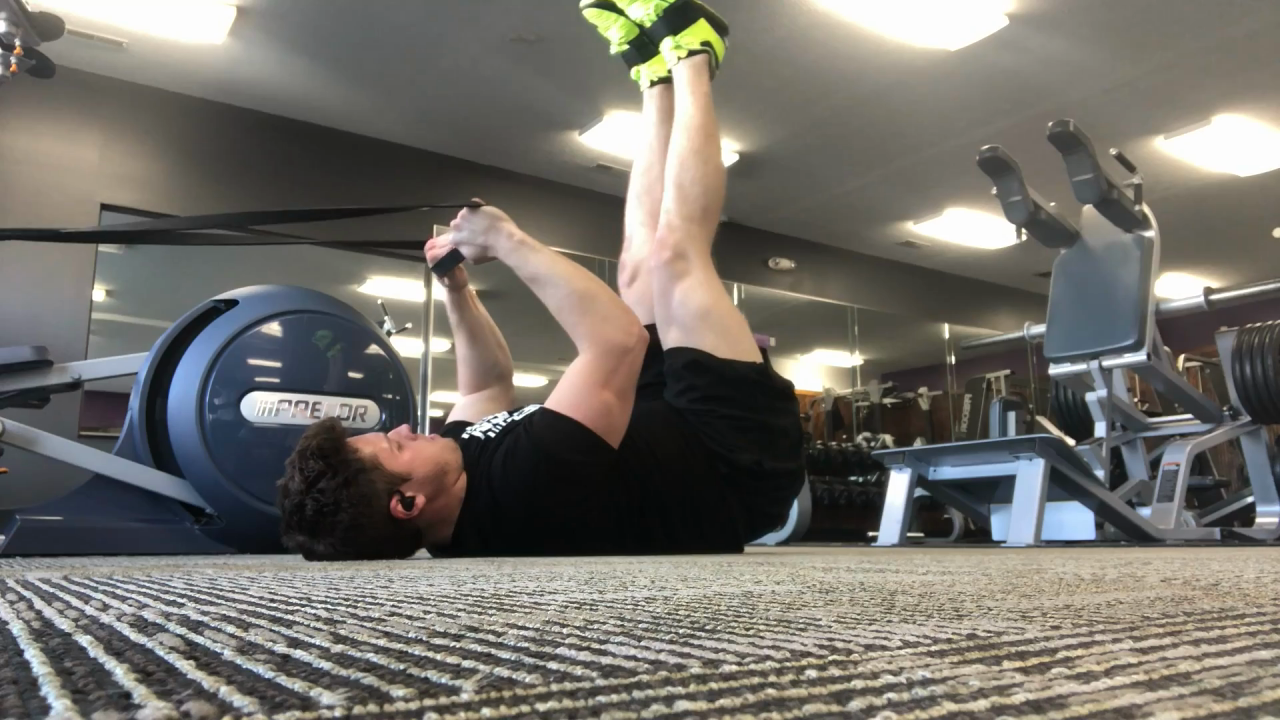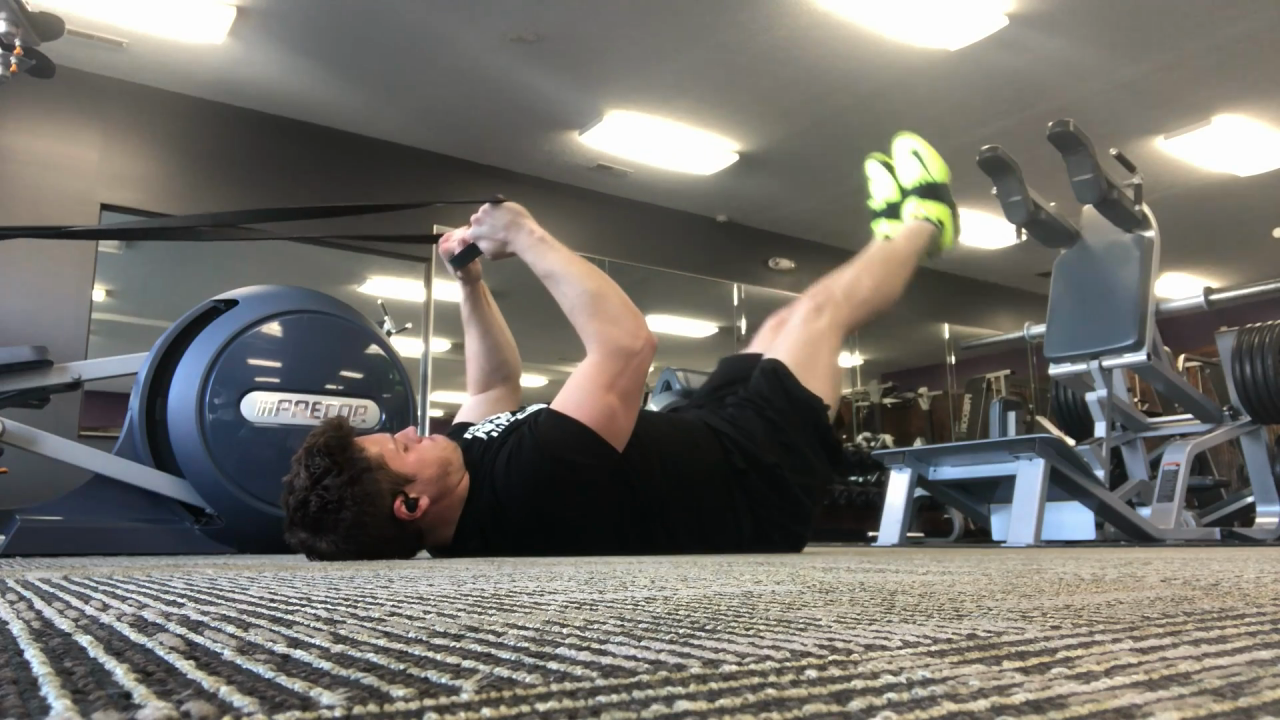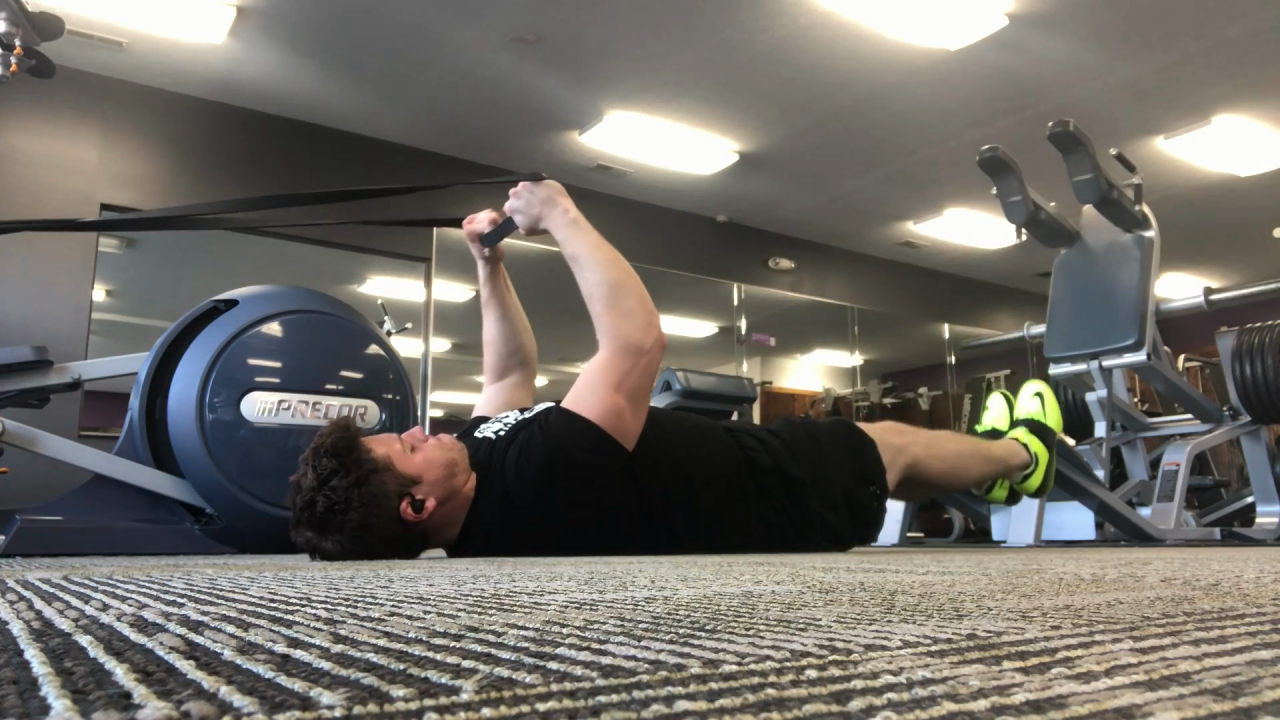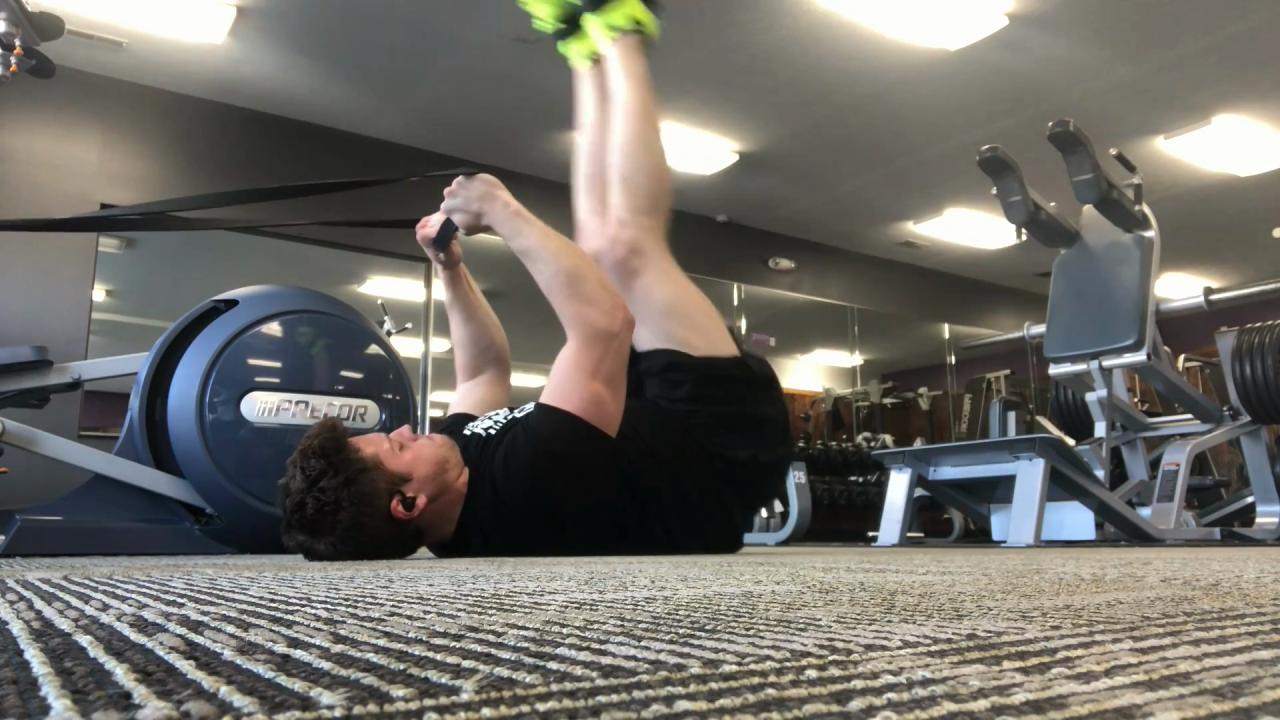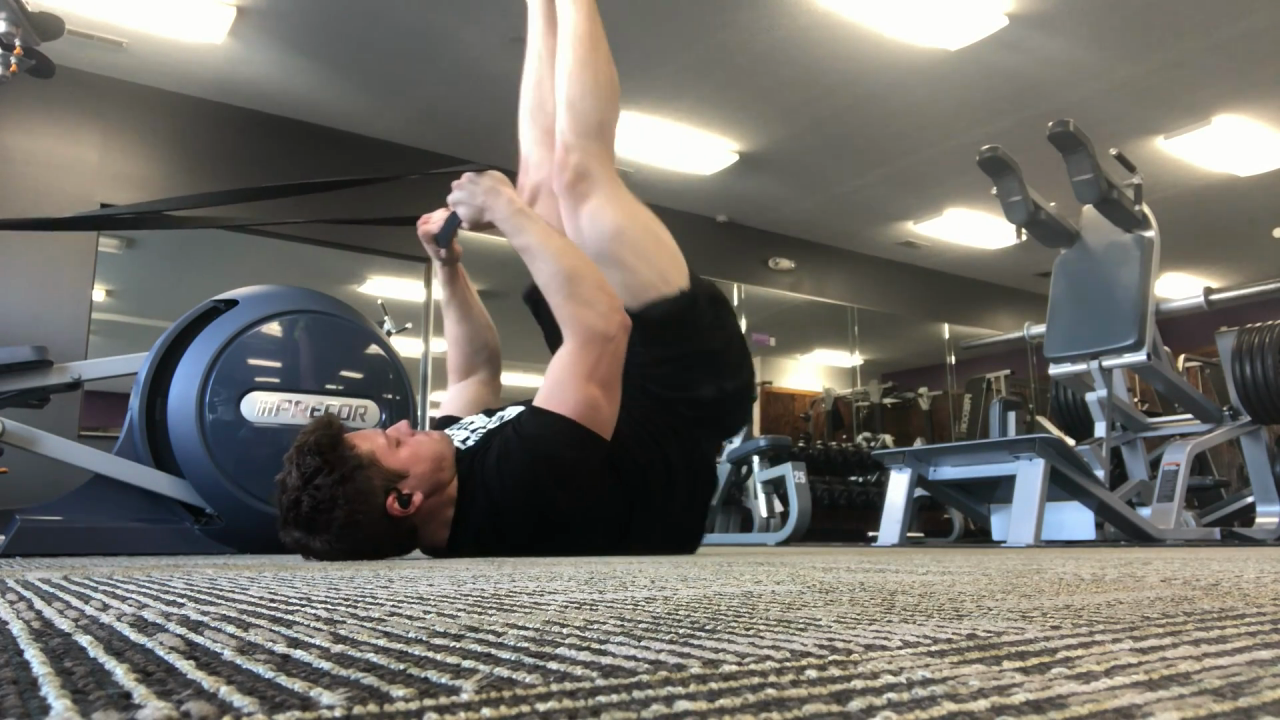
dt=1s
person 1, frame 1
left shoulder: (458, 525)
right shoulder: (527, 483)
left elbow: (489, 386)
right elbow: (619, 340)
left wrist: (455, 284)
right wrist: (509, 243)
left hip: (668, 435)
right hip: (739, 459)
right knee: (672, 255)
left ankle: (659, 71)
right ankle: (687, 58)
person 1, frame 2
left shoulder: (465, 461)
right shoulder: (528, 483)
left elbow: (494, 385)
right elbow: (626, 345)
left wrist: (470, 280)
right wrist: (527, 239)
left hip: (702, 454)
right hip: (752, 478)
left knee: (780, 325)
right knee: (818, 310)
left ankle: (898, 230)
right ankle: (920, 222)
person 1, frame 3
left shoulder: (481, 462)
right shoulder: (541, 485)
left elbow: (510, 375)
right elbow: (636, 343)
left wrist: (488, 265)
right wrist: (559, 216)
left hip: (722, 460)
right hip: (764, 493)
left knee: (874, 440)
right knee: (893, 441)
left ankle: (1005, 457)
right ankle: (1017, 456)
person 1, frame 4
left shoulder: (463, 495)
right shoulder: (528, 484)
left elbow: (485, 371)
right elbow: (605, 324)
left wrist: (449, 268)
right wrist: (501, 213)
left hip: (655, 434)
right hip: (723, 444)
right knee: (626, 252)
left ankle: (590, 52)
person 1, frame 5
right shoulder: (520, 490)
left elbow: (476, 371)
right elbow: (604, 326)
left wrist: (447, 266)
right wrist: (505, 213)
left hip: (629, 389)
right hip: (685, 388)
left knee: (542, 187)
right knee: (576, 176)
